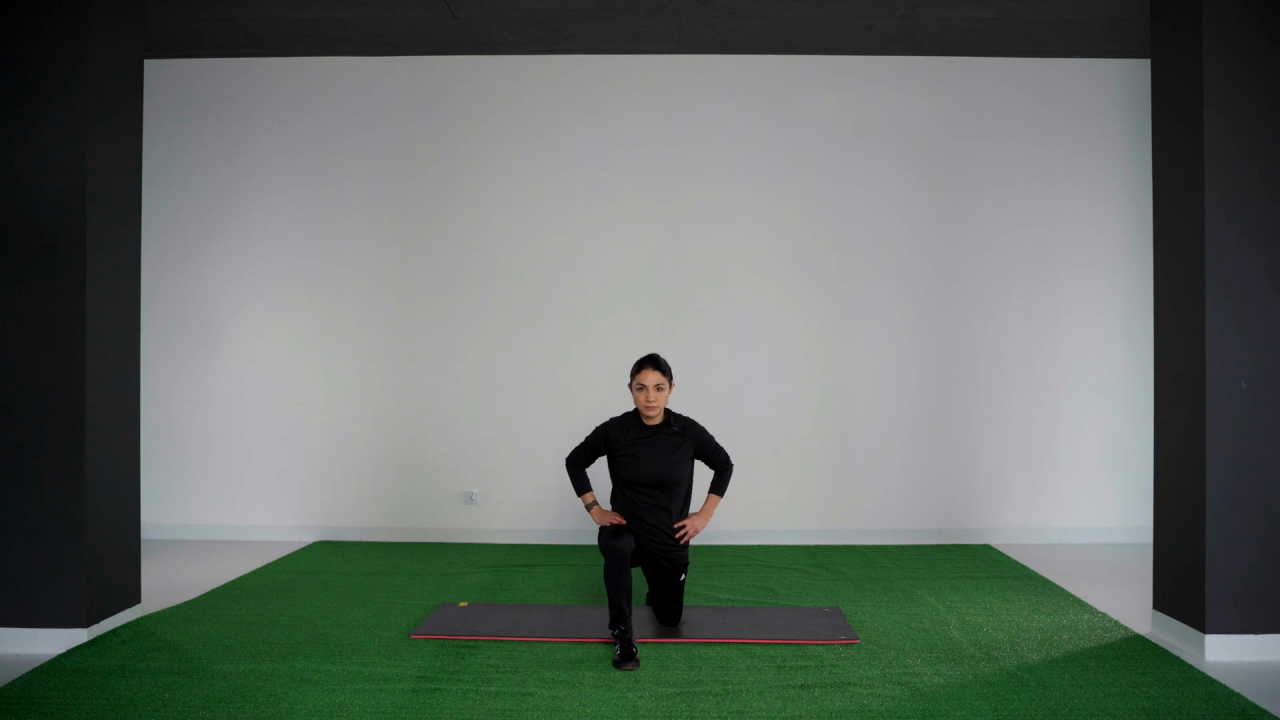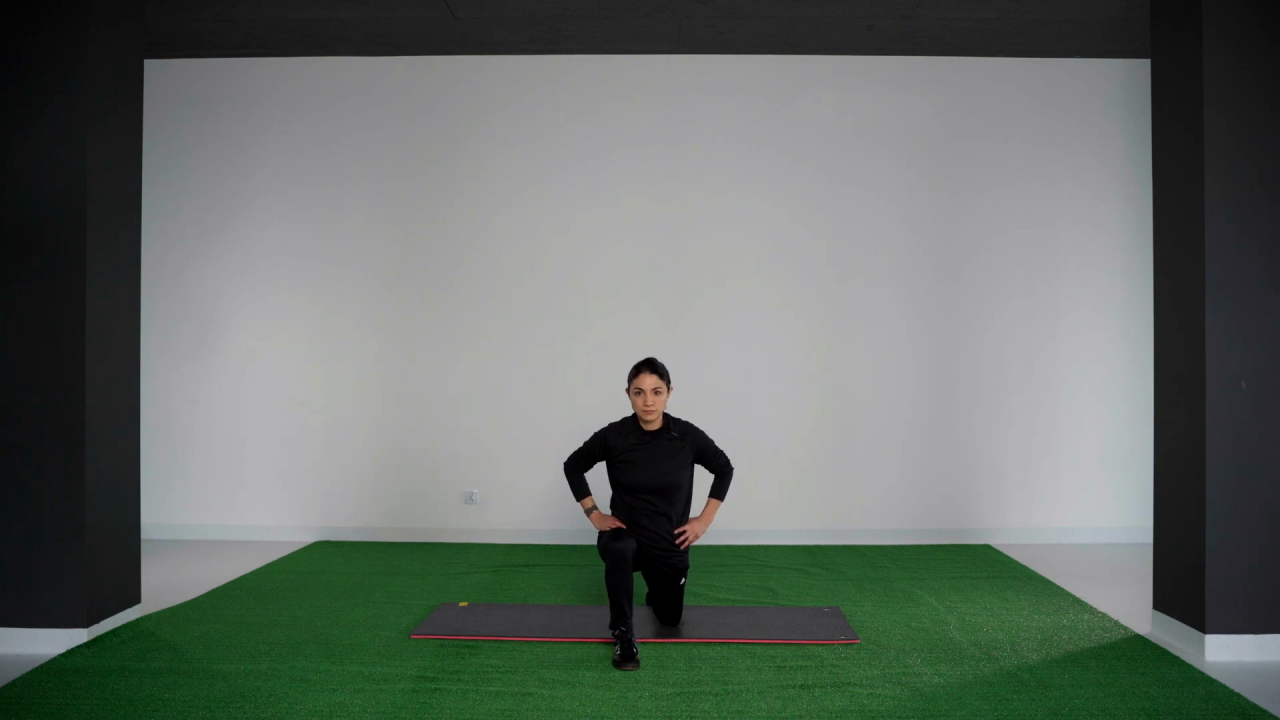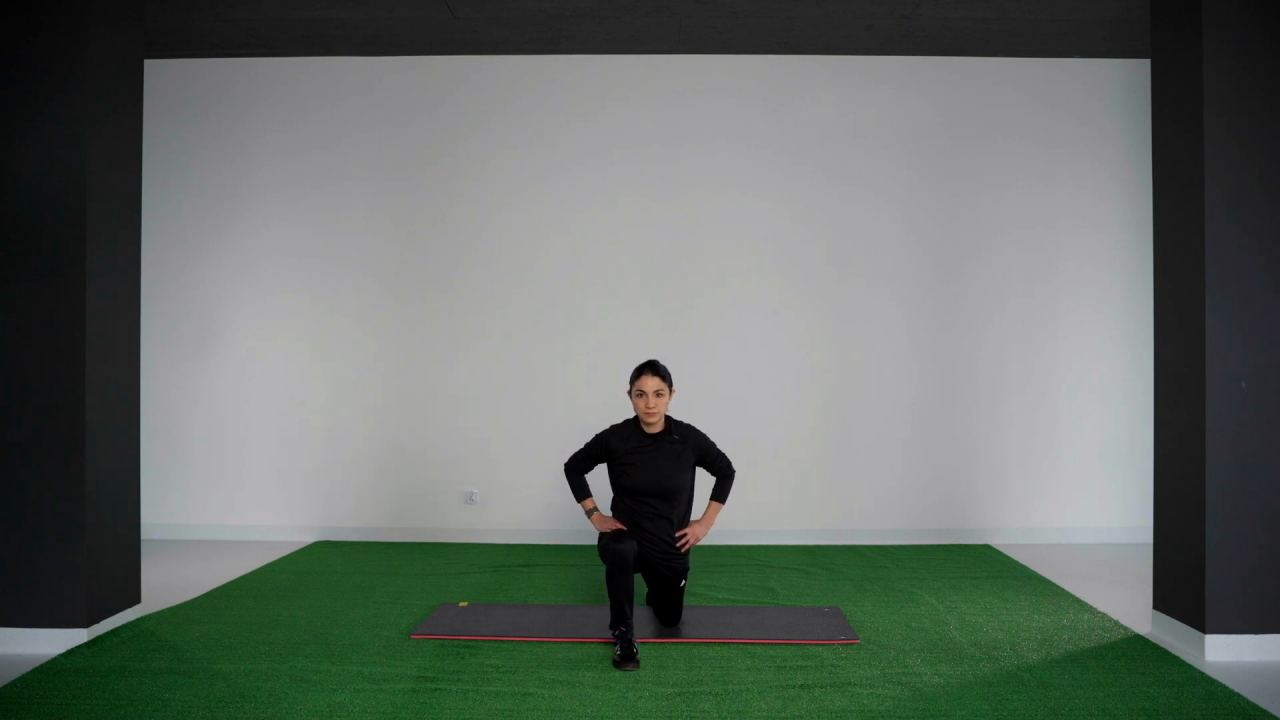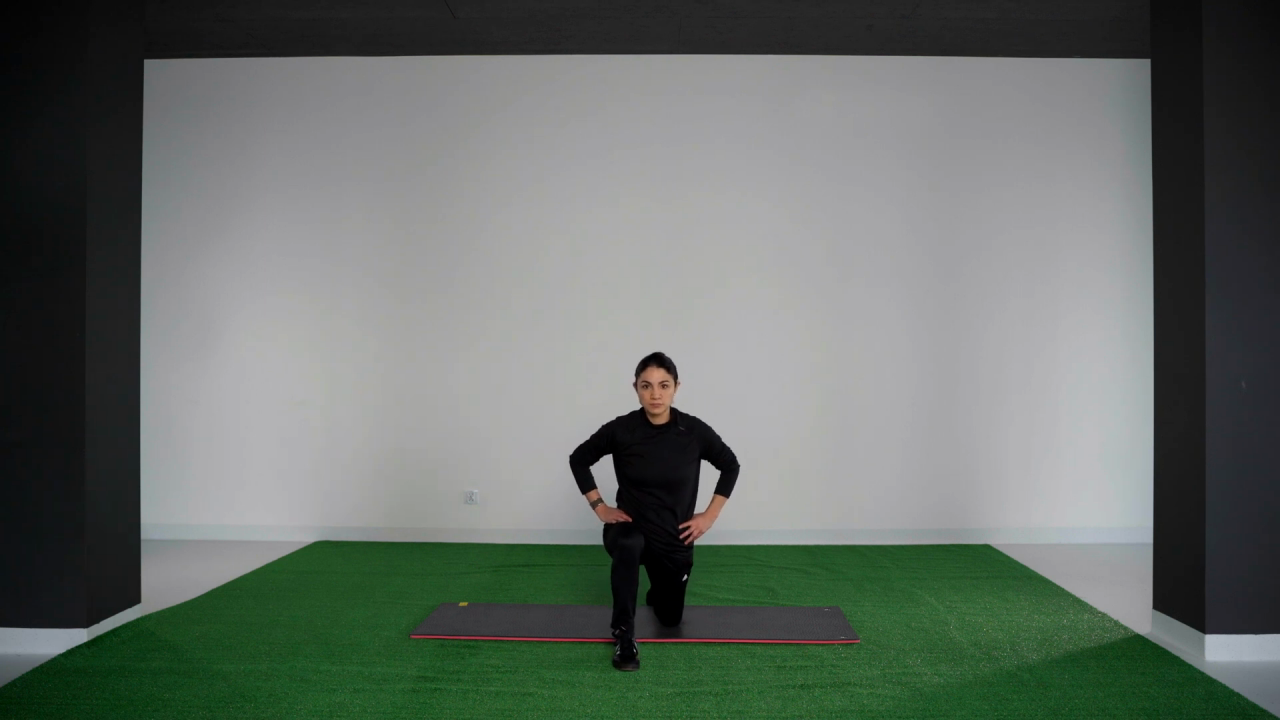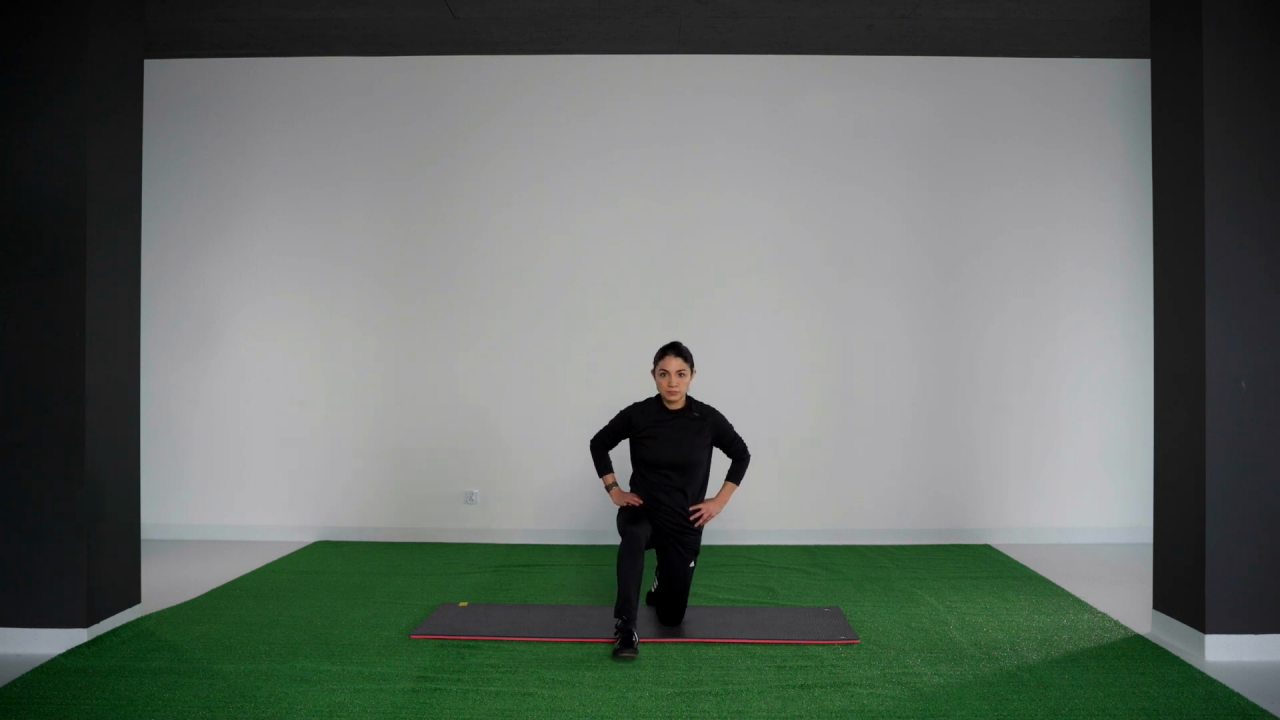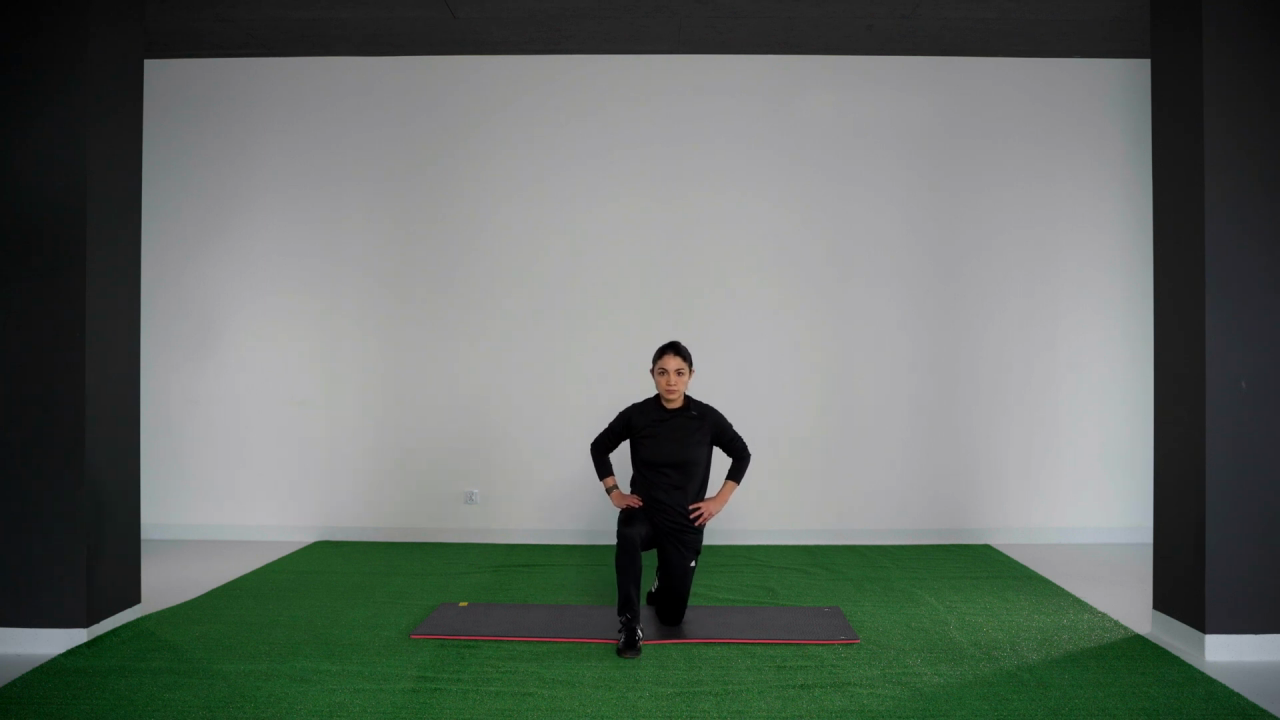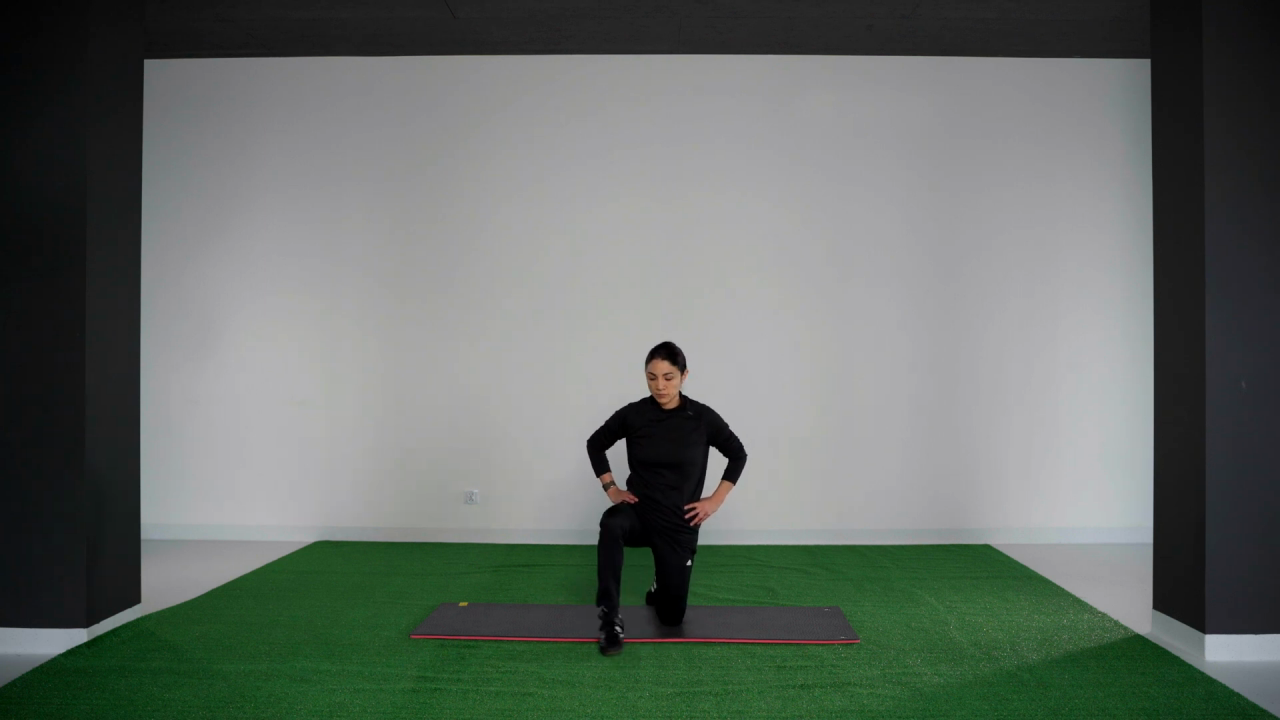
dt=0.4s
person 1, frame 1
left shoulder: (688, 431)
right shoulder: (614, 430)
left elbow: (724, 465)
right elbow: (575, 462)
left wrist: (705, 514)
right wrist: (594, 509)
left hip: (669, 537)
right hip: (624, 529)
left knee: (669, 618)
right knee: (618, 546)
left ankle: (656, 591)
right ankle: (622, 635)
person 1, frame 2
left shoulder: (688, 436)
right shoulder: (613, 436)
left elbow: (724, 468)
right elbow: (573, 467)
left wrist: (705, 519)
right wrist: (594, 514)
left hip: (670, 542)
right hip: (624, 534)
left knee: (669, 618)
right knee: (620, 549)
left ankle: (656, 591)
right ankle: (623, 635)
person 1, frame 3
left shoulder: (690, 439)
right shoulder: (614, 438)
left elbow: (726, 471)
right elbow: (573, 468)
left wrist: (706, 522)
right wrist: (595, 516)
left hip: (671, 544)
right hip: (625, 537)
left knee: (670, 619)
right knee: (621, 551)
left ankle: (656, 591)
right ankle: (623, 635)
person 1, frame 4
left shoulder: (694, 431)
right shoulder: (620, 429)
left elbow: (730, 466)
right elbow: (579, 459)
left wrist: (710, 515)
right wrist: (599, 507)
left hip: (675, 536)
right hip: (629, 527)
left knee: (670, 618)
right knee: (628, 546)
left ankle: (658, 590)
right ankle: (624, 635)
person 1, frame 5
left shoulder: (708, 418)
right shoulder: (637, 414)
left elbow: (741, 455)
right elbow: (598, 444)
left wrist: (720, 501)
right wrist: (614, 490)
left hip: (685, 522)
right hip: (642, 511)
left knee: (671, 615)
right knee: (633, 535)
left ankle: (662, 583)
right ankle: (625, 626)
person 1, frame 6
left shoulder: (706, 417)
right shoulder: (636, 414)
left elbow: (741, 454)
right elbow: (599, 447)
left wrist: (720, 499)
right wrist: (614, 492)
left hip: (685, 522)
right hip: (643, 512)
left knee: (671, 616)
right knee: (628, 534)
left ankle: (663, 582)
right ankle: (630, 624)
person 1, frame 7
left shoulder: (702, 418)
right shoulder: (633, 414)
left elbow: (736, 455)
right elbow: (596, 443)
left wrist: (714, 499)
right wrist: (611, 488)
left hip: (678, 521)
right hip: (639, 508)
left knee: (671, 616)
right knee: (613, 523)
left ankle: (662, 584)
right ankle: (610, 621)
